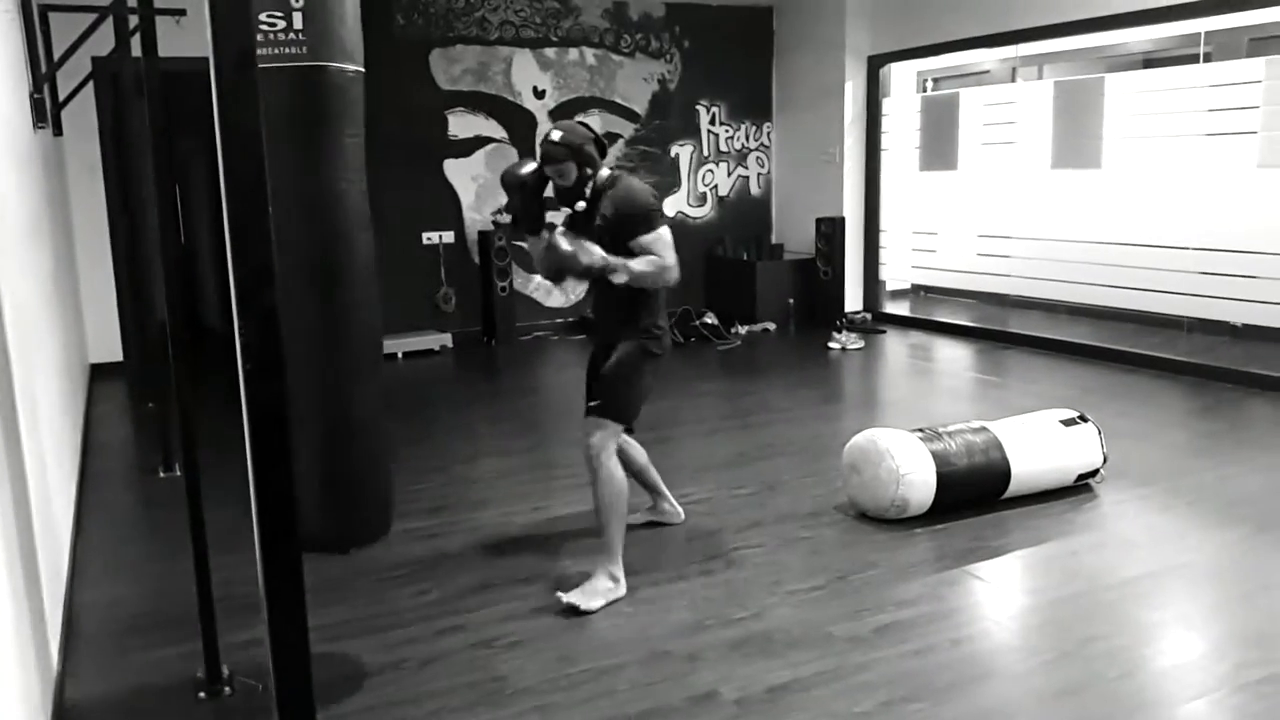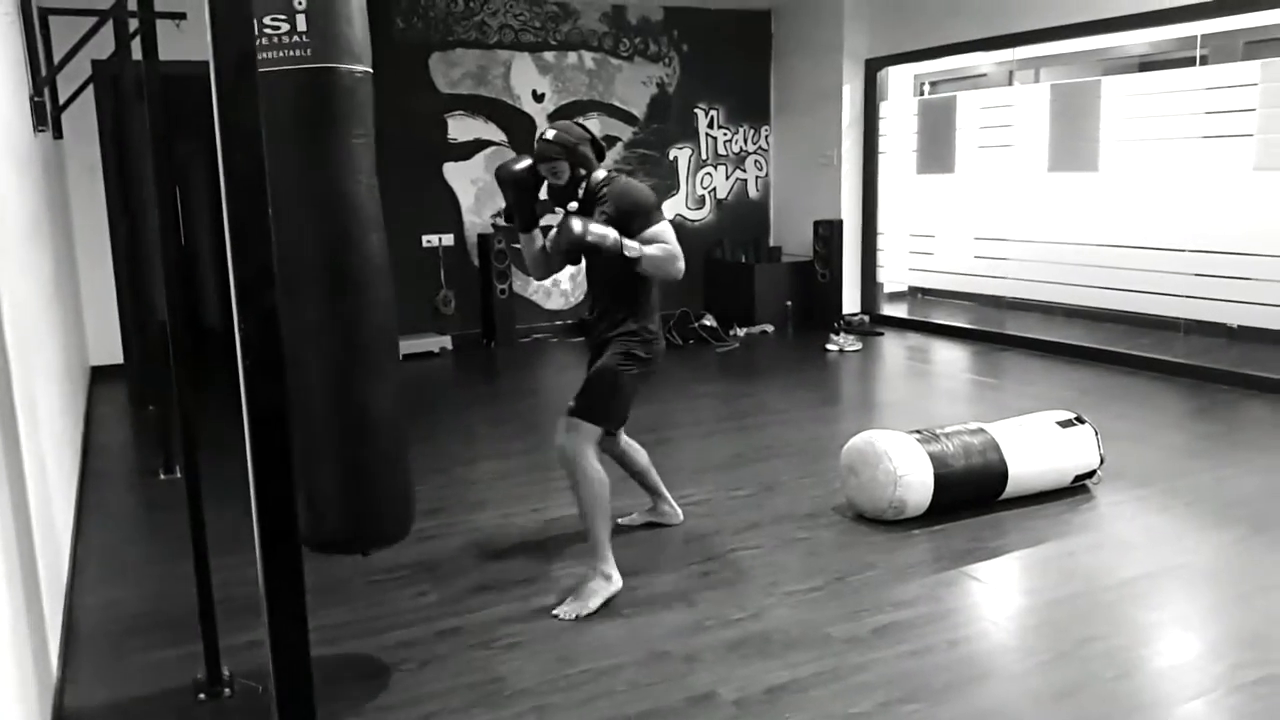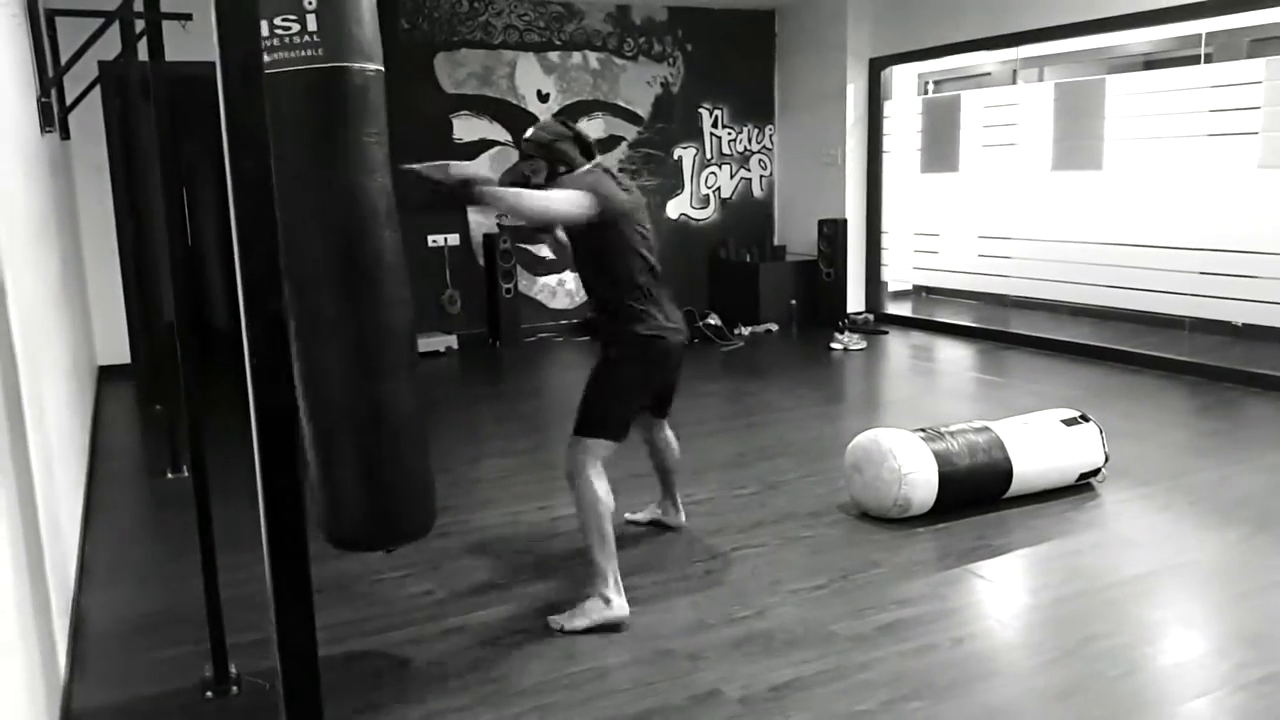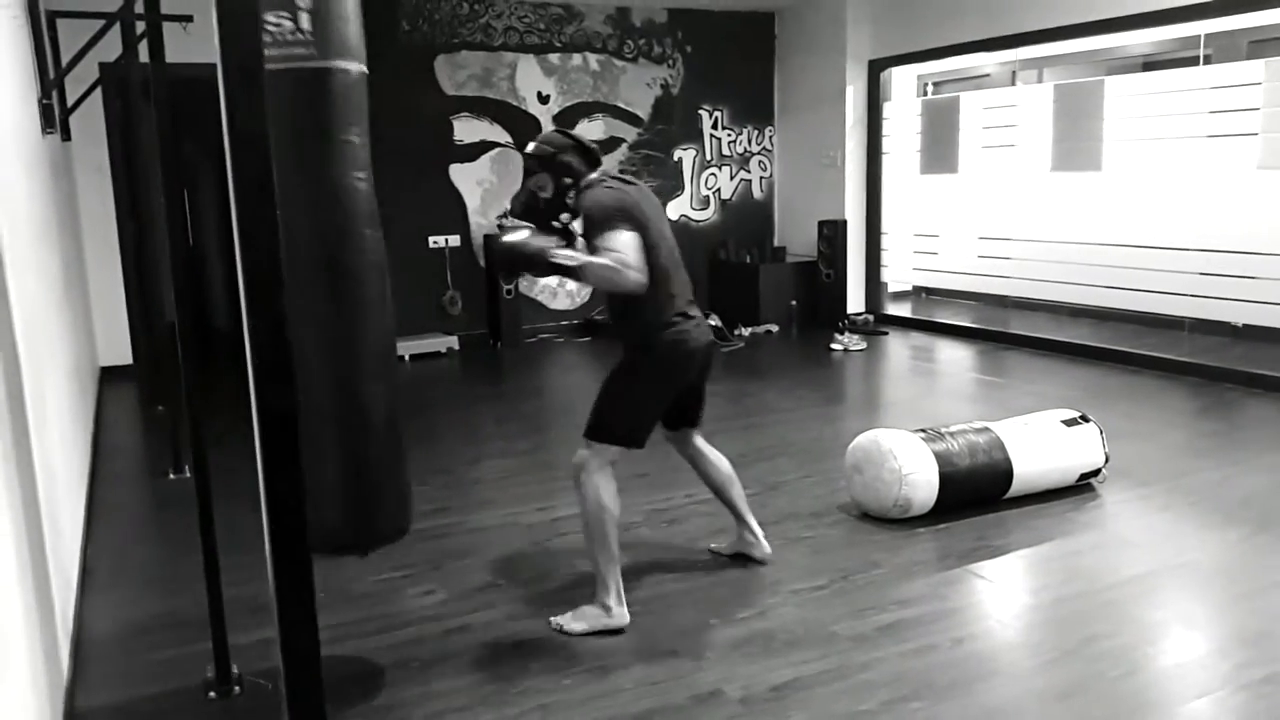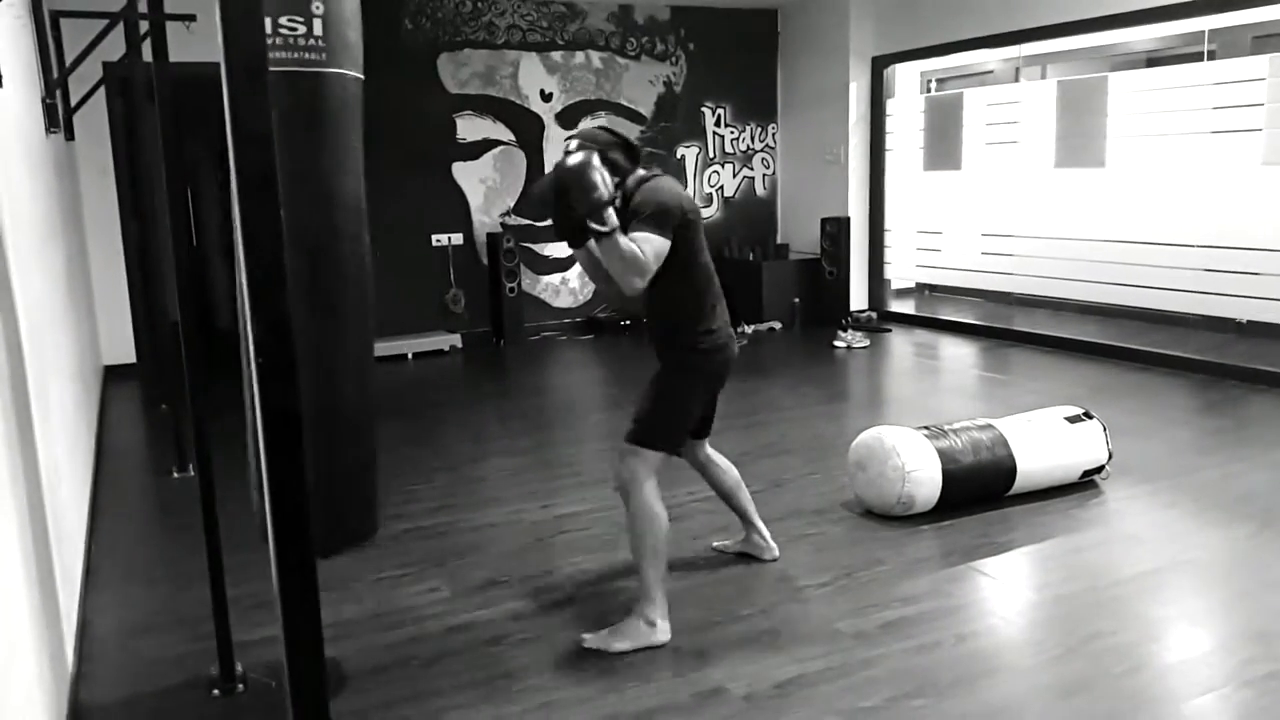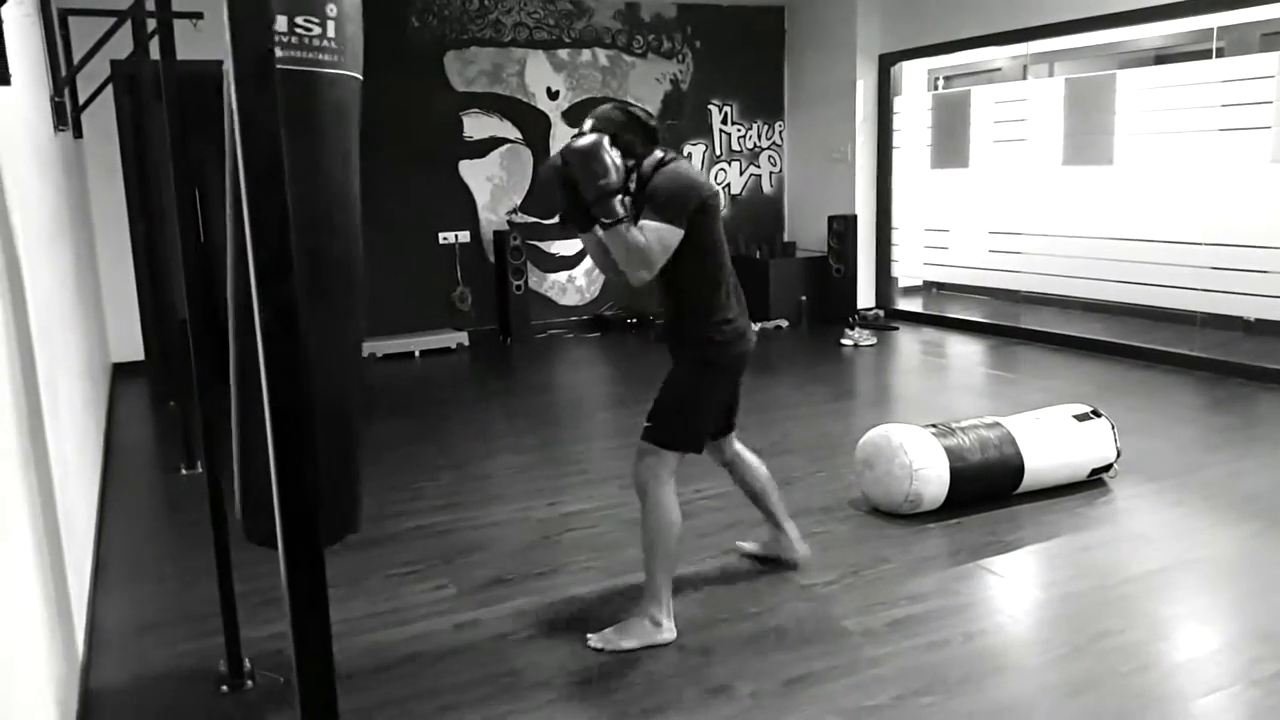
dt=0.2s
person 1, frame 1
left shoulder: (632, 197)
right shoulder: (583, 207)
left elbow: (667, 272)
right elbow: (550, 267)
left wrist: (607, 265)
left hip: (638, 335)
right hip: (607, 335)
left knee: (598, 441)
right knee: (613, 436)
left ankle: (611, 573)
right ankle: (665, 504)
person 1, frame 2
left shoulder: (629, 197)
right shoulder: (582, 205)
left elbow: (673, 264)
right elbow: (539, 268)
left wrist: (615, 242)
right wrist: (523, 216)
left hip: (630, 339)
right hip: (611, 337)
left knee: (574, 442)
right knee: (609, 435)
left ankle: (603, 571)
right ankle: (663, 505)
person 1, frame 3
left shoulder: (586, 186)
right shoulder: (613, 185)
left elbow: (540, 207)
right elbow: (589, 248)
left wrist: (473, 187)
left hip: (636, 339)
right hip: (666, 331)
left knee: (584, 461)
right knee: (651, 422)
left ankle: (606, 597)
right ankle: (670, 507)
person 1, frame 4
left shoulder: (602, 200)
right shoulder: (627, 191)
left elbow: (628, 276)
left wrist: (562, 259)
right wrist: (555, 229)
left hip: (658, 347)
right hip: (691, 338)
left knee: (590, 464)
right knee: (686, 439)
left ankle: (608, 602)
right ankle: (750, 535)
person 1, frame 5
left shoulder: (657, 198)
right shoulder: (638, 201)
left elbow: (633, 279)
right elbow: (611, 281)
left wrist: (598, 213)
right wrist: (575, 231)
left hip: (694, 352)
right hip: (702, 346)
left knee: (634, 472)
right knee: (695, 448)
left ankle: (650, 618)
right ankle: (756, 536)
person 1, frame 6
left shoulder: (675, 184)
right shoulder: (651, 187)
left elbow: (638, 269)
right elbow: (618, 269)
left wrist: (606, 200)
right wrist: (582, 213)
left hip: (711, 345)
right hip: (718, 339)
left knee: (652, 472)
right knee: (722, 444)
left ankle: (654, 618)
right ankle: (783, 536)
